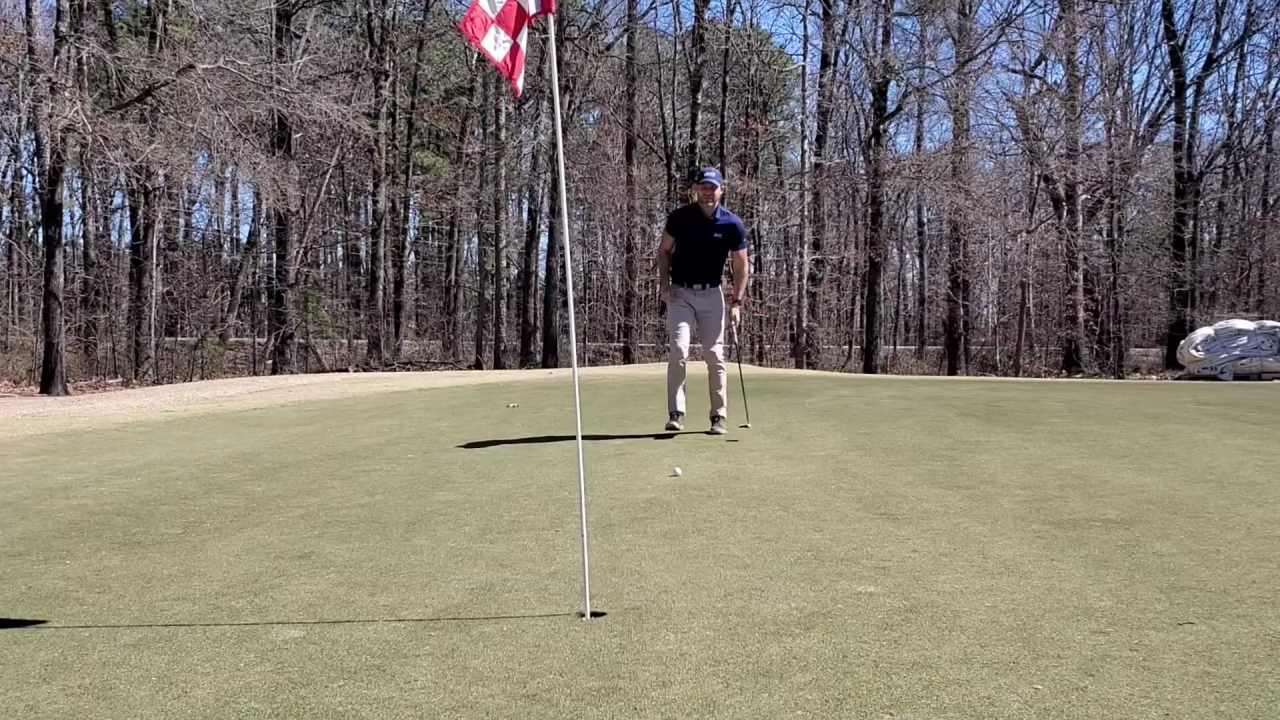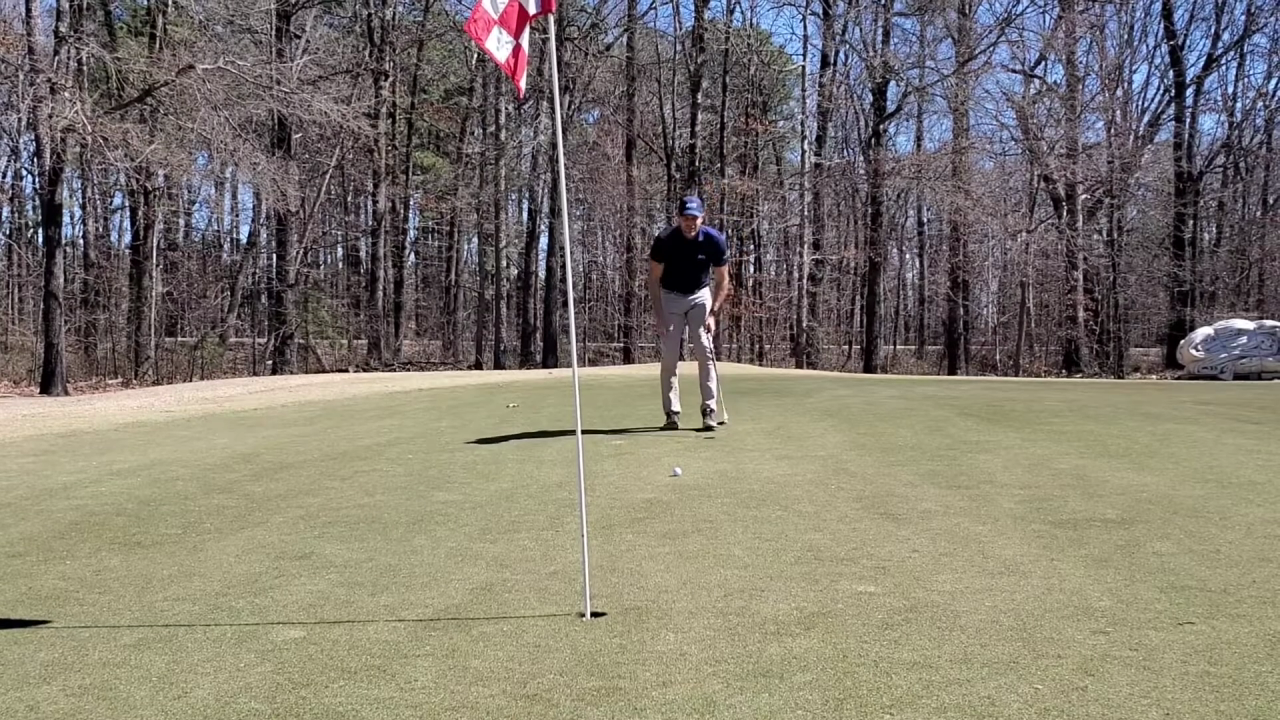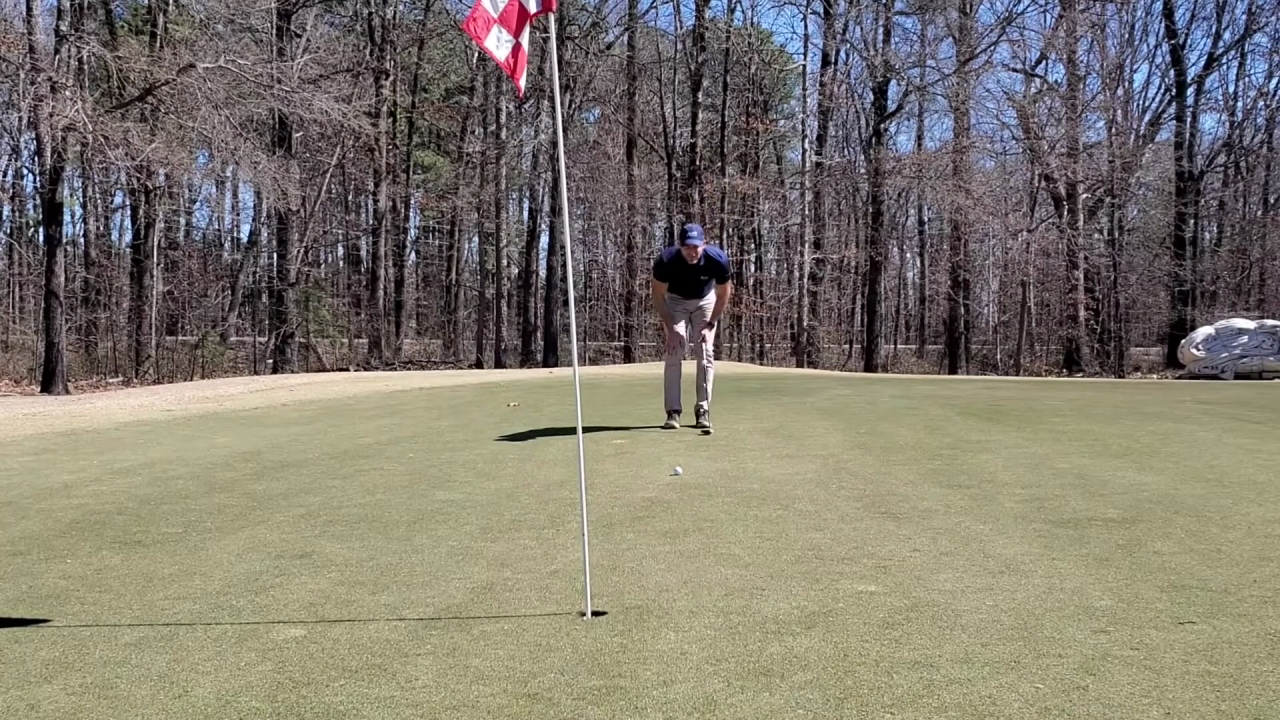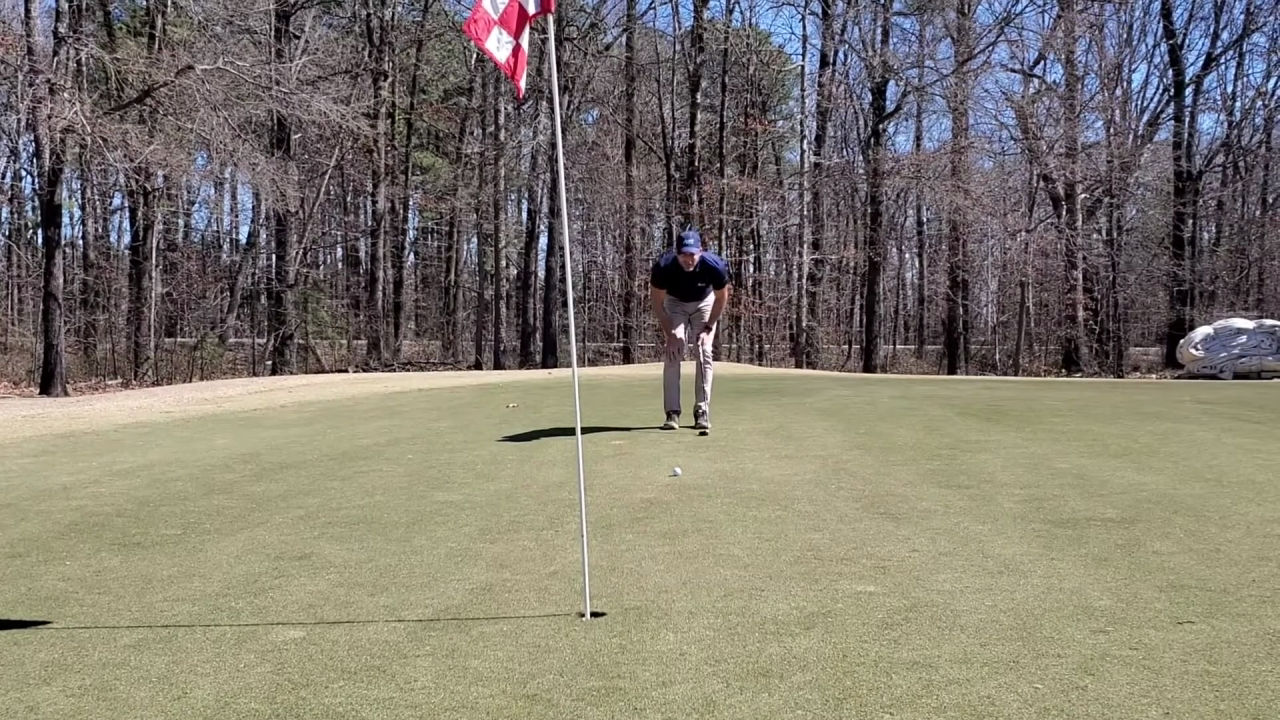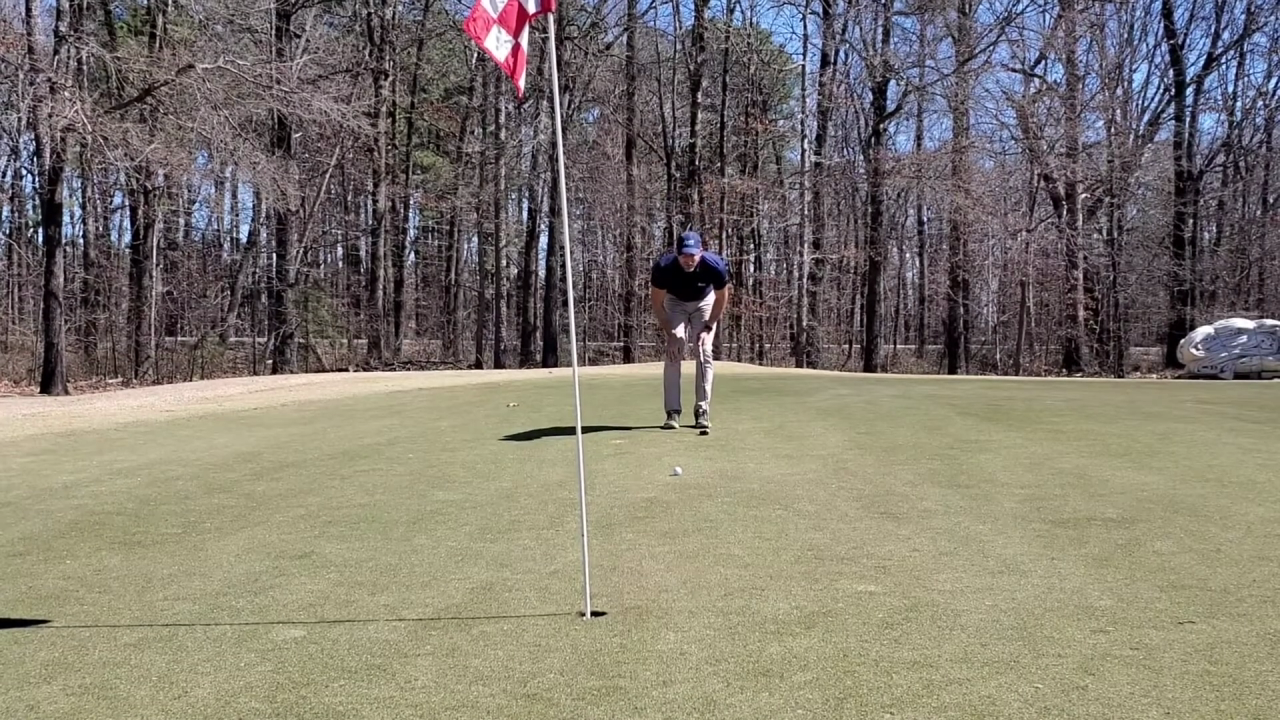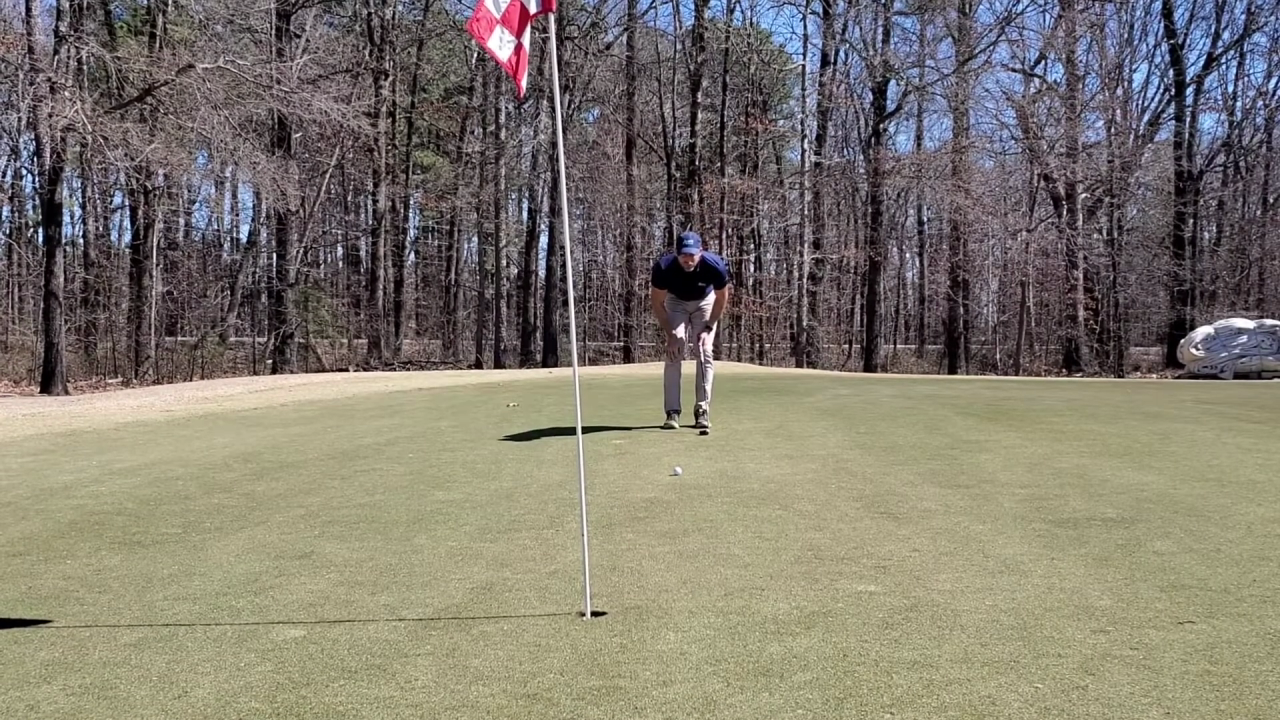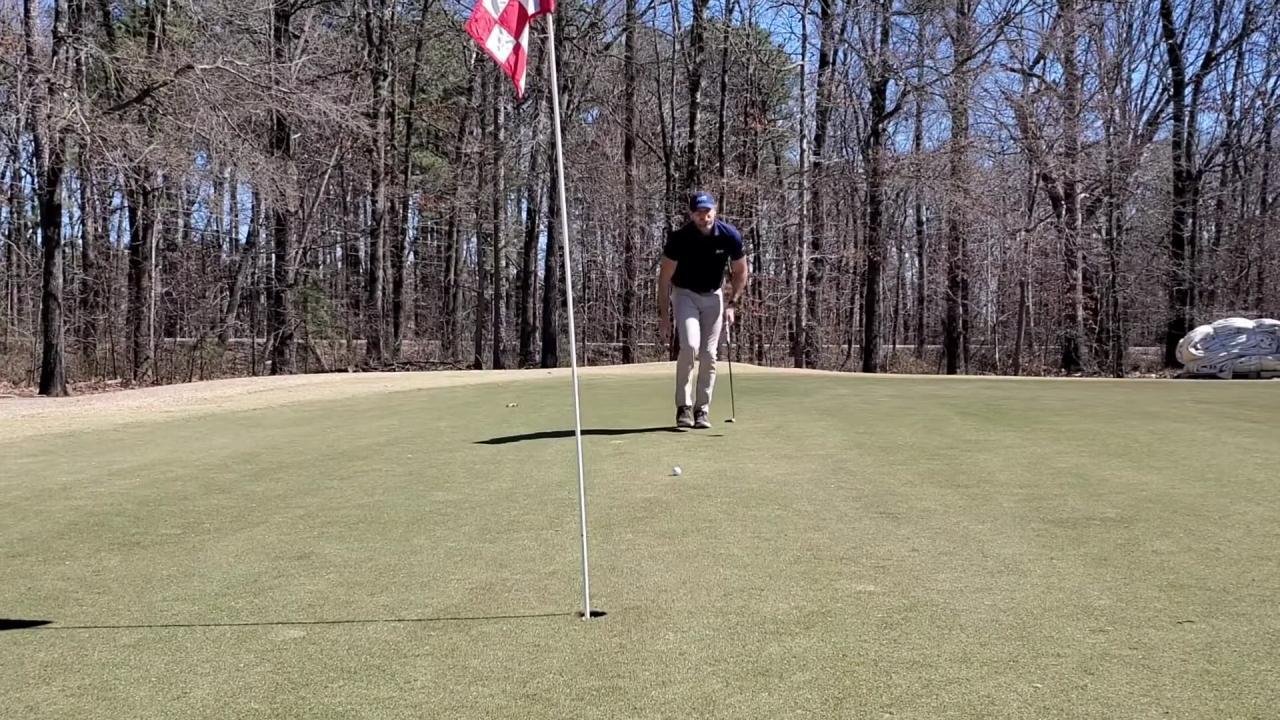
dt=0.5s
person 1, frame 1
left shoulder: (732, 223)
right shoulder: (679, 217)
left elbow: (741, 266)
right elbow: (664, 250)
left wrist: (736, 302)
right wrist: (664, 282)
left hip: (712, 294)
right hip: (680, 294)
left knee: (714, 356)
right knee: (679, 350)
left ankle: (719, 415)
right ankle: (676, 411)
person 1, frame 2
left shoulder: (715, 240)
right shoulder: (663, 241)
left elbow: (722, 280)
right elbow: (654, 279)
left wrist: (713, 313)
right wrist: (658, 315)
left hip: (701, 296)
right hip: (671, 297)
left knee: (705, 350)
right knee: (669, 356)
left ankle: (709, 409)
right ankle: (672, 412)
person 1, frame 3
left shoulder: (718, 260)
right shoulder: (665, 261)
left elbow: (723, 294)
right elbow: (658, 296)
left wrist: (710, 324)
right wrist: (670, 329)
left hip: (705, 300)
right hip: (675, 301)
left knee: (705, 351)
right knee: (674, 351)
left ankle: (703, 410)
right ankle: (673, 411)
person 1, frame 4
left shoulder: (715, 266)
right shoulder: (663, 267)
left elbow: (721, 297)
right elbow: (657, 302)
left wrist: (708, 328)
right wrist: (669, 334)
left hip: (704, 302)
right hip: (675, 303)
left knee: (705, 352)
right knee: (672, 352)
left ankle: (702, 411)
right ankle: (672, 412)
person 1, frame 5
left shoulder: (715, 266)
right shoulder: (663, 267)
left elbow: (722, 297)
right elbow: (657, 303)
left wrist: (708, 327)
right wrist: (669, 334)
left hip: (704, 301)
right hip: (675, 302)
left knee: (705, 351)
right knee: (673, 352)
left ankle: (702, 410)
right ankle: (673, 411)
person 1, frame 6
left shoulder: (715, 266)
right shoulder: (663, 268)
left elbow: (721, 298)
right elbow: (657, 303)
left wrist: (708, 328)
right wrist: (670, 334)
left hip: (705, 301)
right hip: (676, 302)
left knee: (705, 351)
right knee: (674, 352)
left ankle: (702, 410)
right ankle: (672, 411)
person 1, frame 7
left shoulder: (730, 236)
right shoulder: (678, 238)
left elbow: (741, 272)
right elbow: (665, 278)
left wrist: (731, 304)
right wrist: (664, 317)
left hip: (713, 296)
right hip: (685, 294)
left knee: (708, 354)
right knee: (690, 346)
left ankle: (702, 409)
right ankle: (684, 407)
